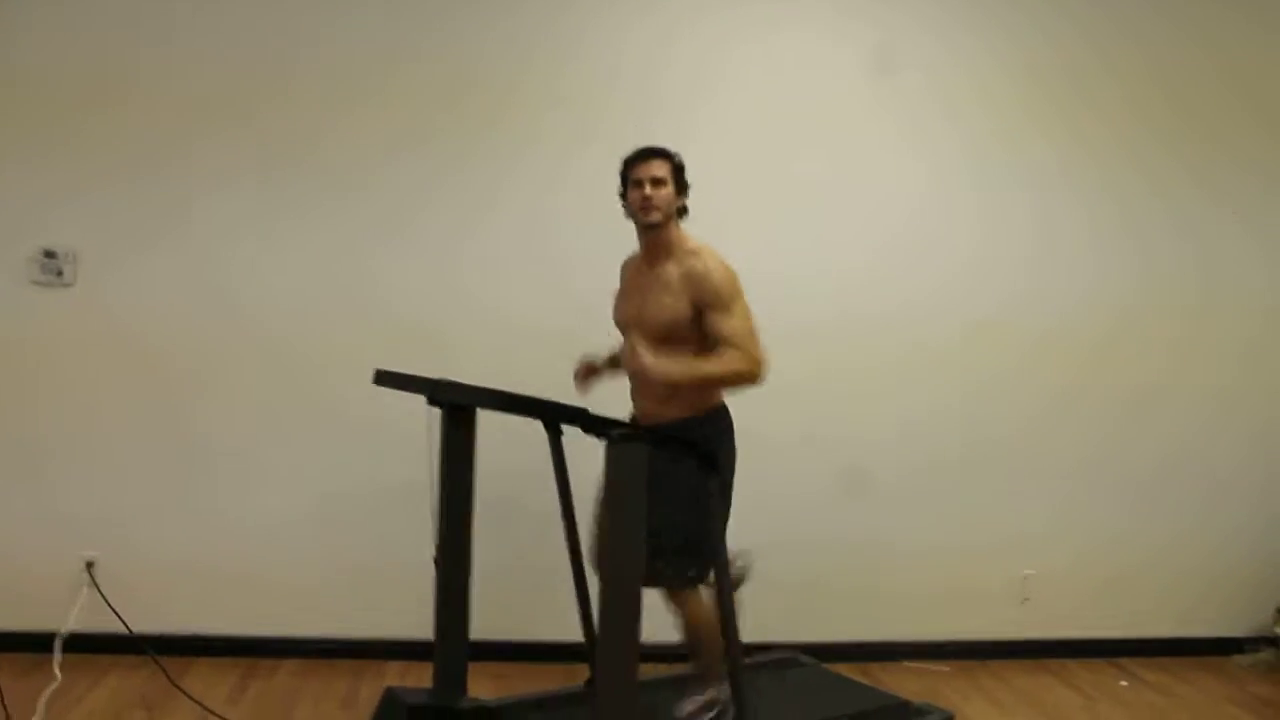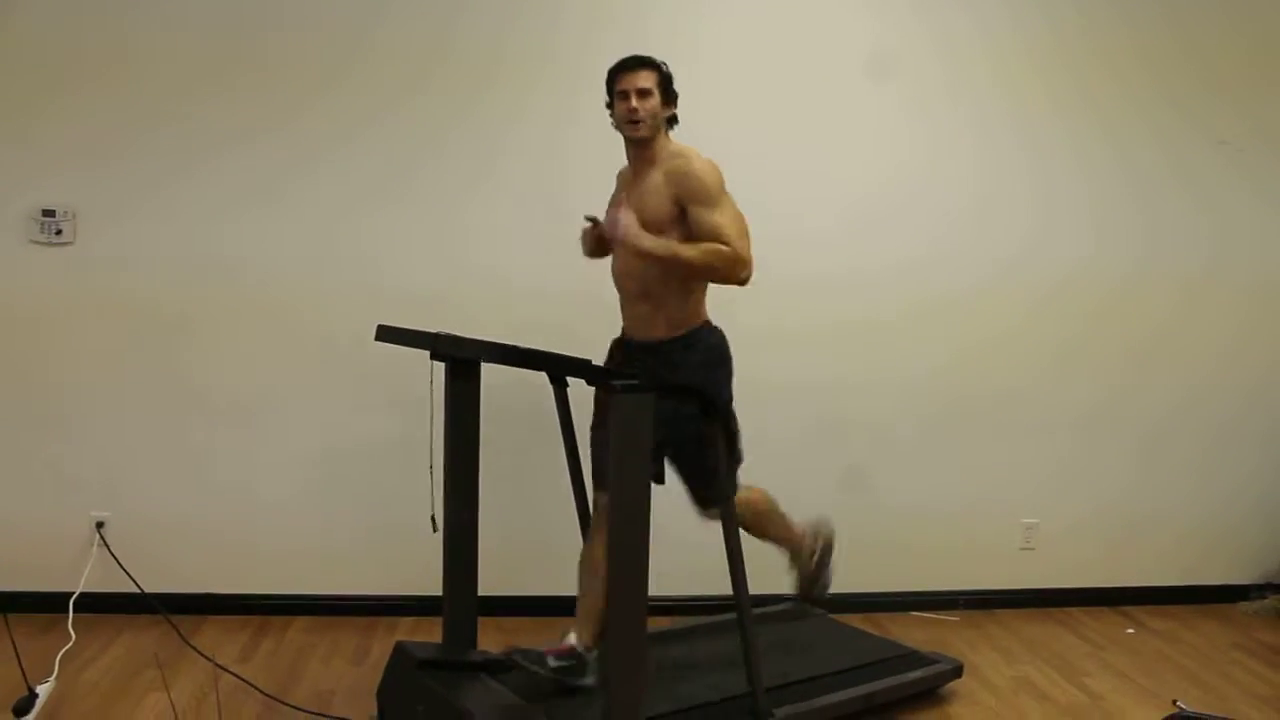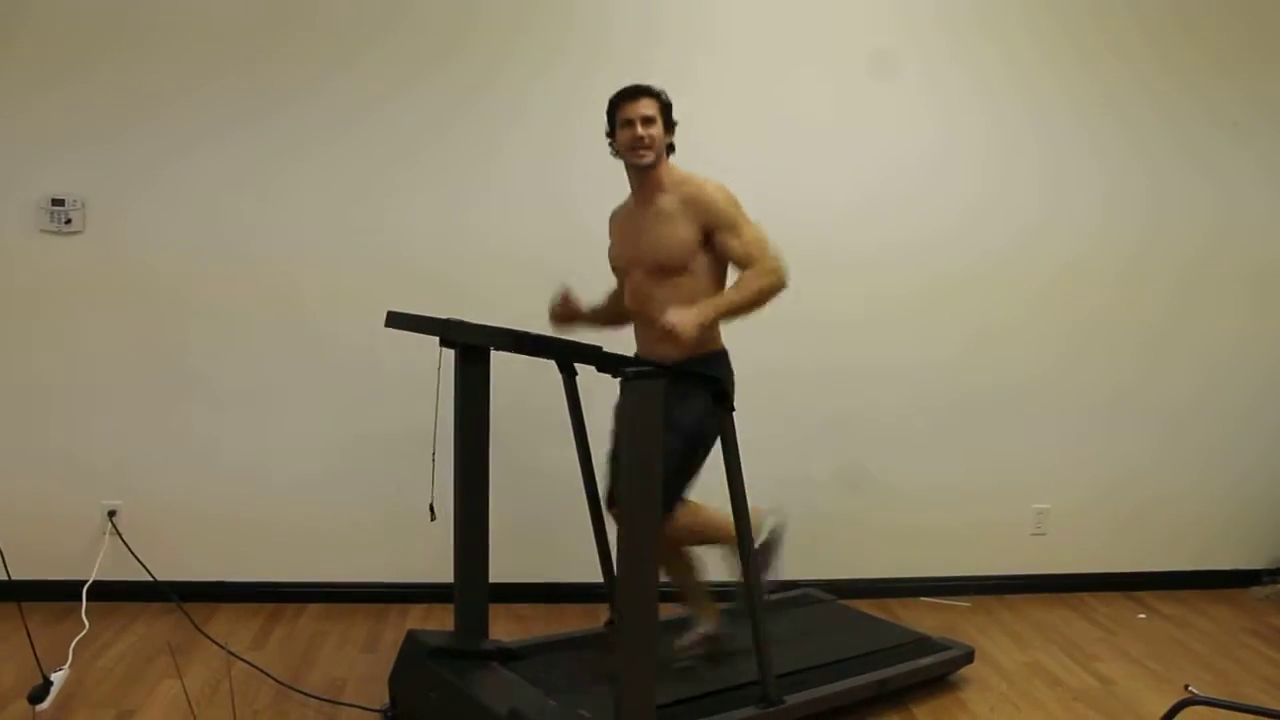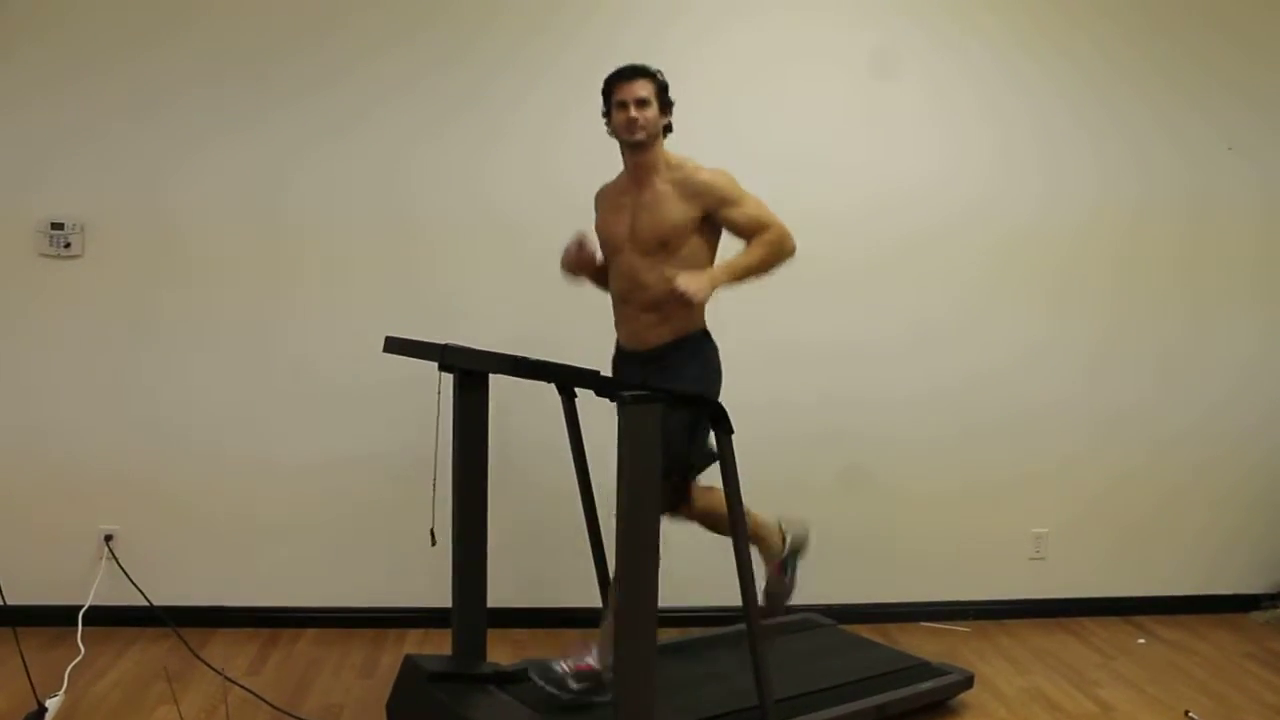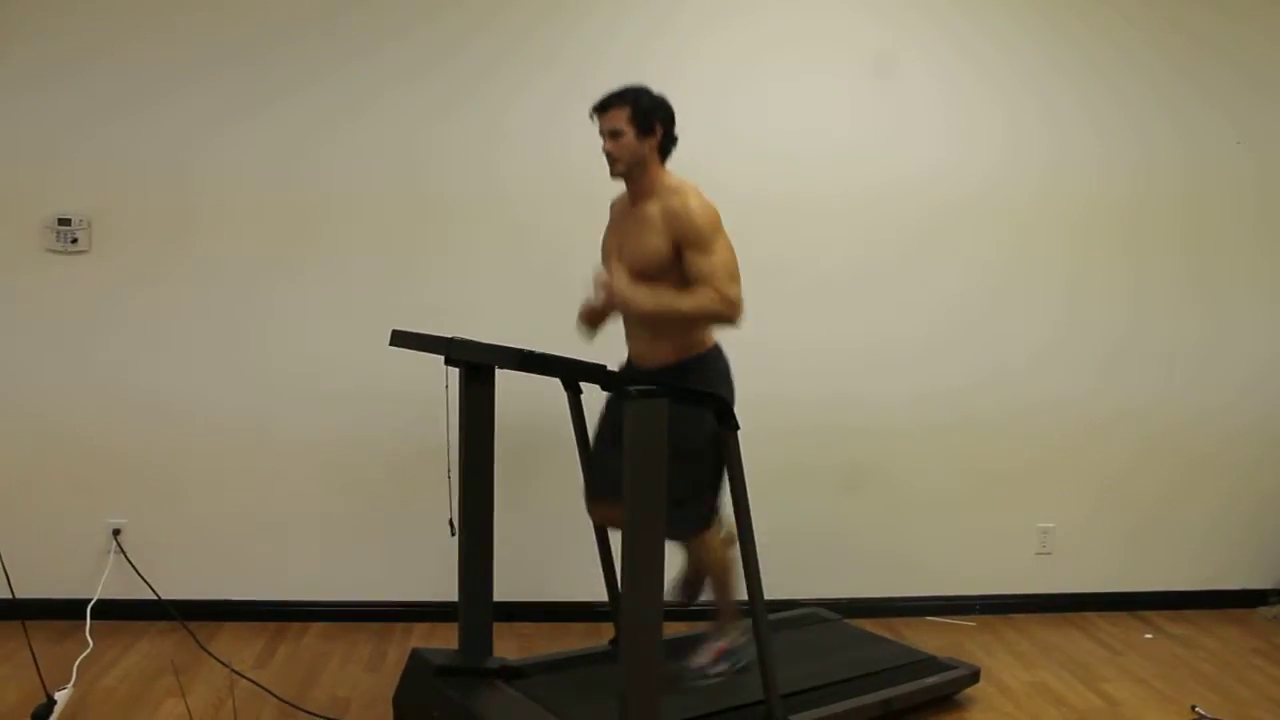
dt=1s
person 1, frame 1
left shoulder: (707, 272)
right shoulder: (630, 269)
left elbow: (749, 365)
left wrist: (668, 372)
right wrist: (608, 364)
left hip: (696, 439)
right hip: (640, 434)
left knee: (678, 583)
right ankle: (718, 570)
person 1, frame 2
left shoulder: (694, 173)
right shoulder: (627, 178)
left elbow: (738, 264)
left wrist: (644, 242)
right wrist: (608, 242)
left hip: (689, 358)
right hip: (630, 355)
left knee: (717, 498)
right knee: (608, 503)
left ankle: (807, 546)
right ankle: (580, 647)
person 1, frame 3
left shoulder: (703, 199)
right shoulder: (620, 219)
left elbow: (771, 273)
left wrist: (702, 315)
right wrist: (584, 314)
left hip: (698, 377)
right knee: (652, 514)
left ankle: (750, 529)
right ankle: (708, 616)
person 1, frame 4
left shoulder: (701, 183)
right shoulder: (605, 198)
left elbow: (780, 239)
left wrist: (705, 278)
right wrist: (585, 266)
left hip: (684, 364)
right hip: (630, 366)
right knee: (675, 497)
left ankle: (602, 660)
right ankle: (778, 543)
person 1, frame 5
left shoulder: (689, 210)
right shoulder: (621, 207)
left elbow: (728, 306)
left wrist: (635, 297)
right wrist: (605, 306)
left hip: (692, 380)
right hip: (637, 377)
left knee: (693, 528)
right knee: (606, 506)
left ankle: (730, 634)
right ankle: (699, 541)
